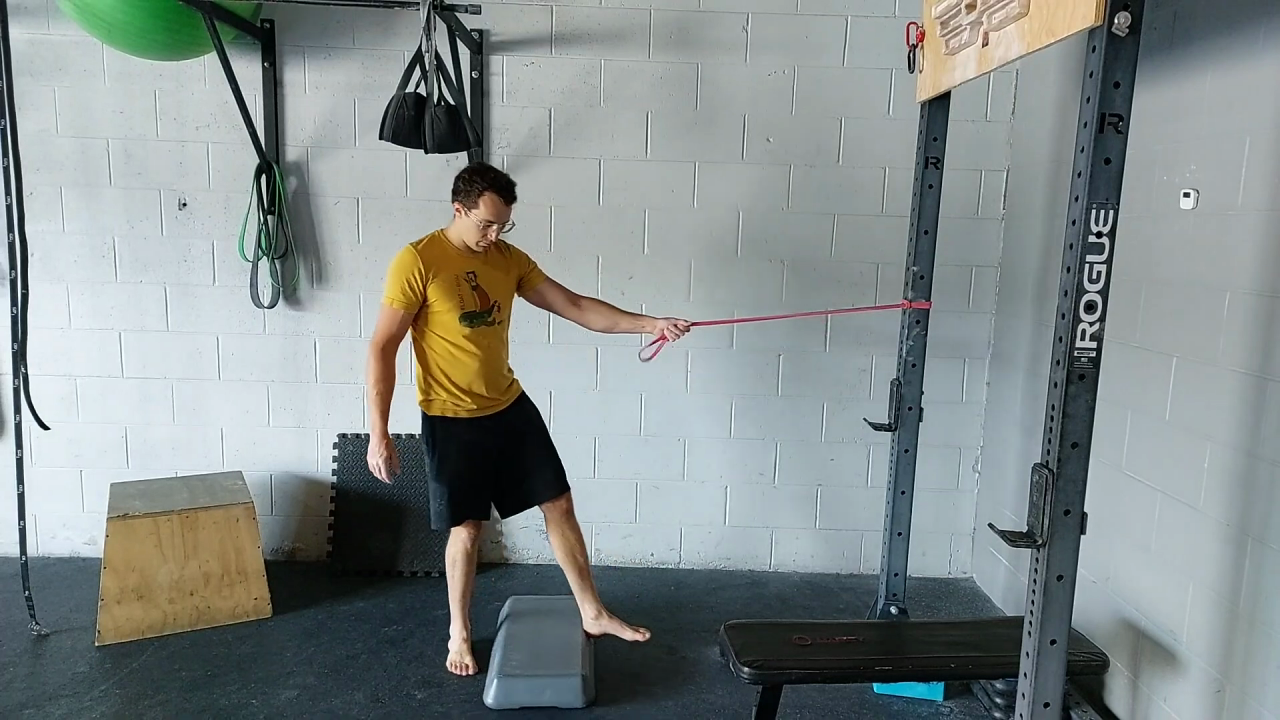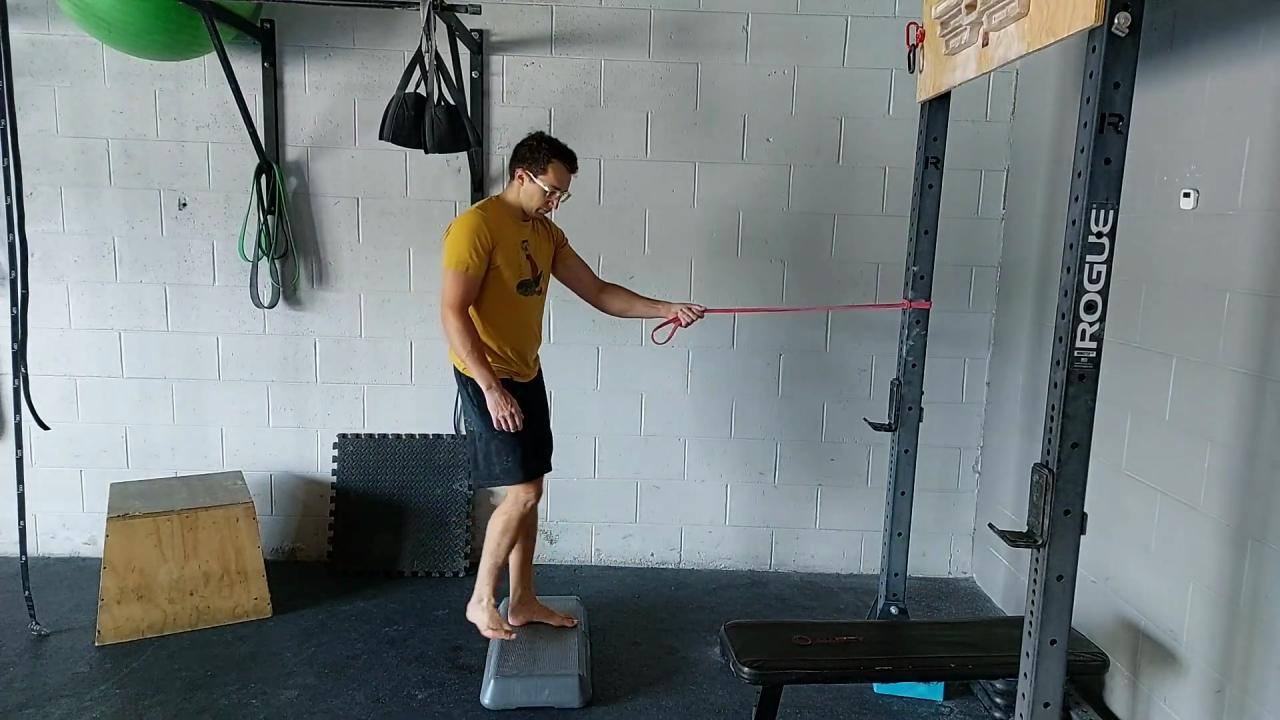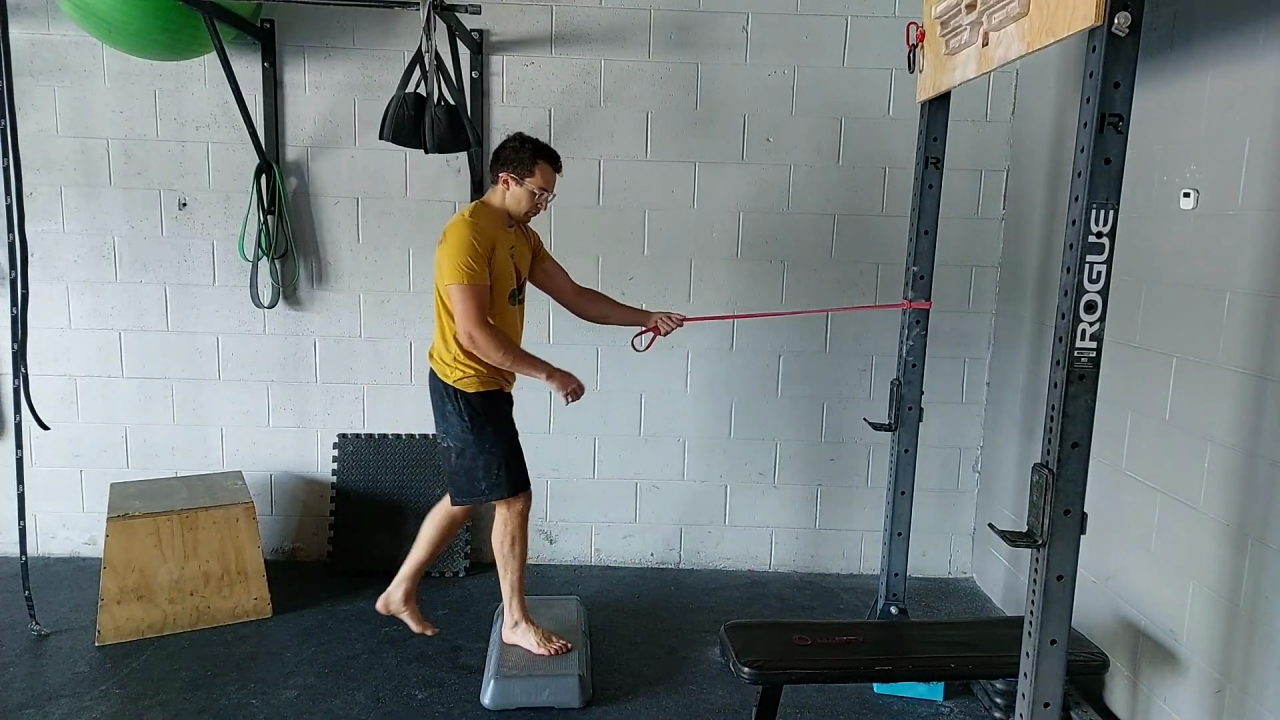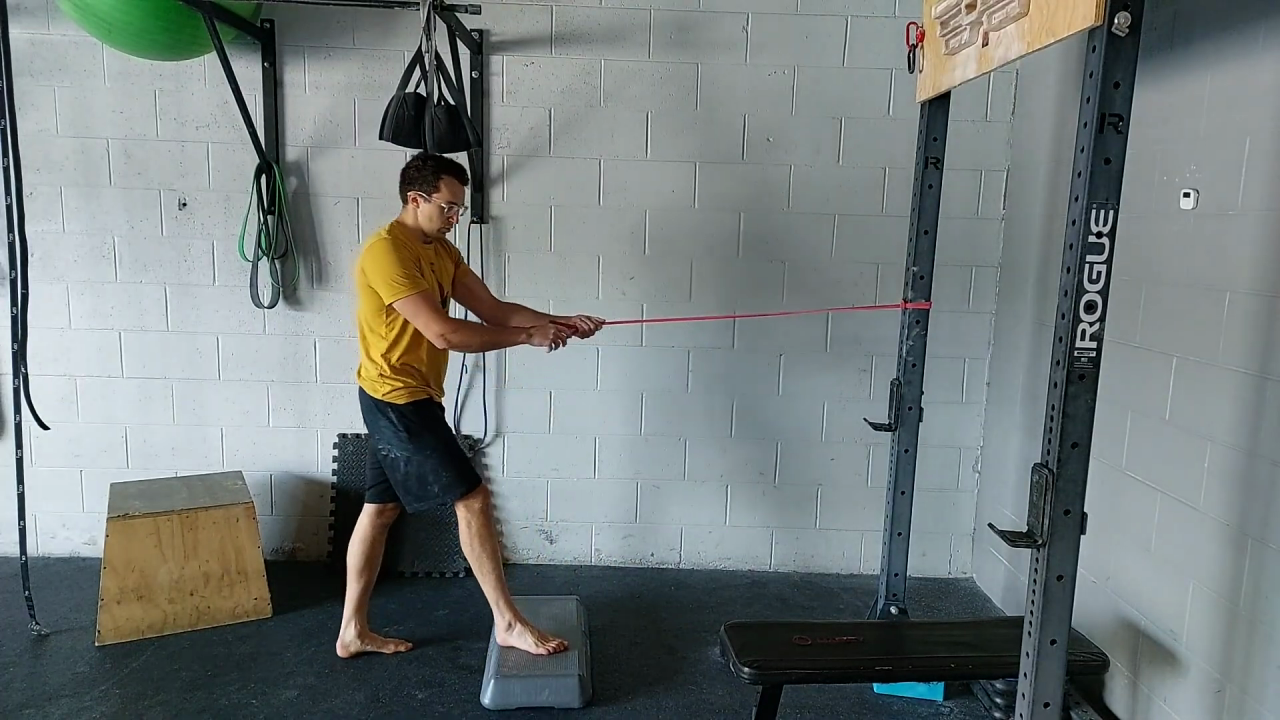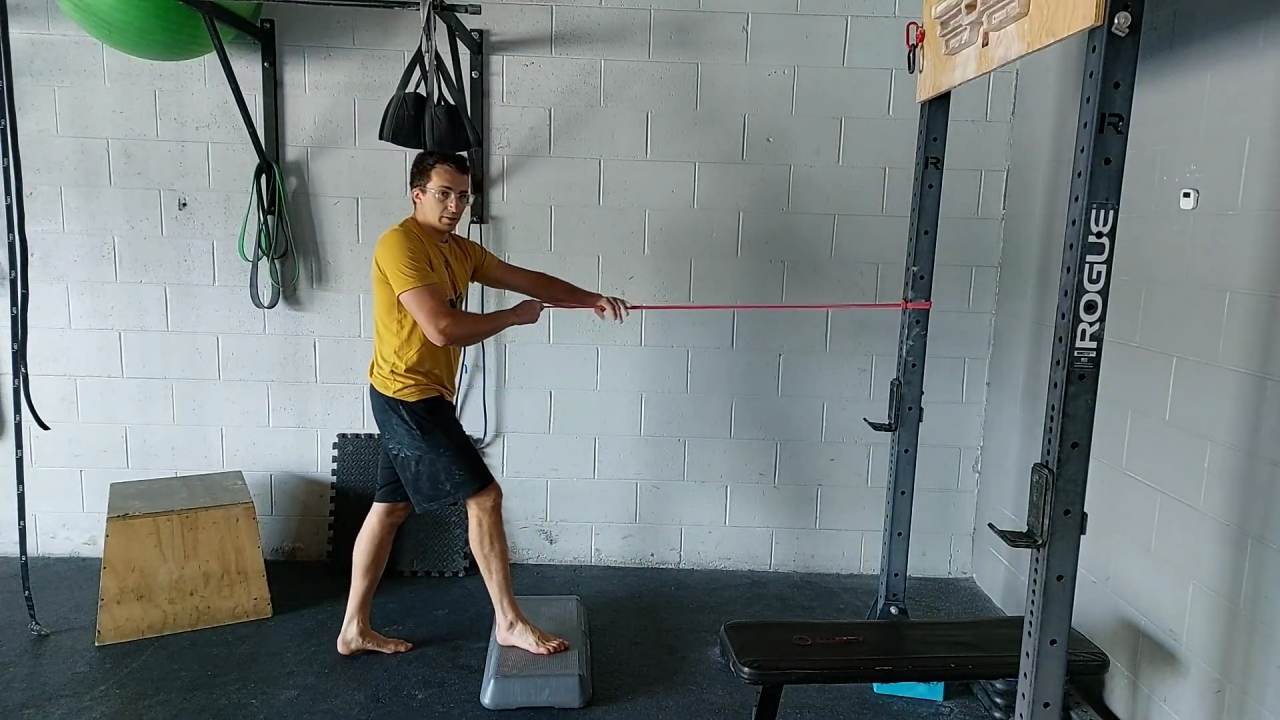
dt=1s
person 1, frame 1
left shoulder: (509, 259)
right shoulder: (417, 262)
left elbow: (575, 307)
right elbow: (382, 348)
left wrist: (649, 323)
right wrist: (379, 433)
left hip: (511, 406)
right hip: (452, 418)
left knee: (558, 505)
right knee: (466, 527)
left ankle: (593, 613)
right ankle: (459, 633)
person 1, frame 2
left shoulder: (546, 233)
right shoulder: (475, 227)
left elbow: (598, 292)
right elbow: (453, 314)
left wrist: (666, 309)
right wrist: (491, 387)
left hip: (527, 376)
right hip: (486, 379)
left knee: (529, 489)
right knee: (521, 491)
left ankle: (522, 601)
right ankle: (481, 598)
person 1, frame 3
left shoulder: (522, 236)
right shoulder: (467, 234)
left elbow: (574, 296)
right elbow: (473, 333)
left wrist: (644, 317)
right wrist: (548, 374)
left hip: (488, 386)
right hip: (465, 387)
left knee: (467, 497)
right knee: (512, 498)
left ankle: (401, 591)
right ankle: (515, 620)
person 1, frame 4
left shoulder: (440, 251)
right shoulder: (386, 253)
left elbow: (494, 311)
right elbow: (443, 333)
left wrist: (560, 324)
right wrist: (528, 336)
left hip: (405, 400)
right hip: (398, 400)
left knee: (379, 510)
right knee: (473, 499)
left ankle: (353, 629)
right ankle: (507, 622)
person 1, frame 5
left shoulder: (461, 250)
right shoulder: (400, 245)
left elbow: (531, 281)
right elbow: (443, 329)
left wrist: (592, 299)
right wrist: (516, 316)
left hip: (418, 398)
right hip: (409, 397)
left knee: (389, 509)
right knee: (484, 497)
left ankle: (355, 628)
right ankle: (509, 621)
